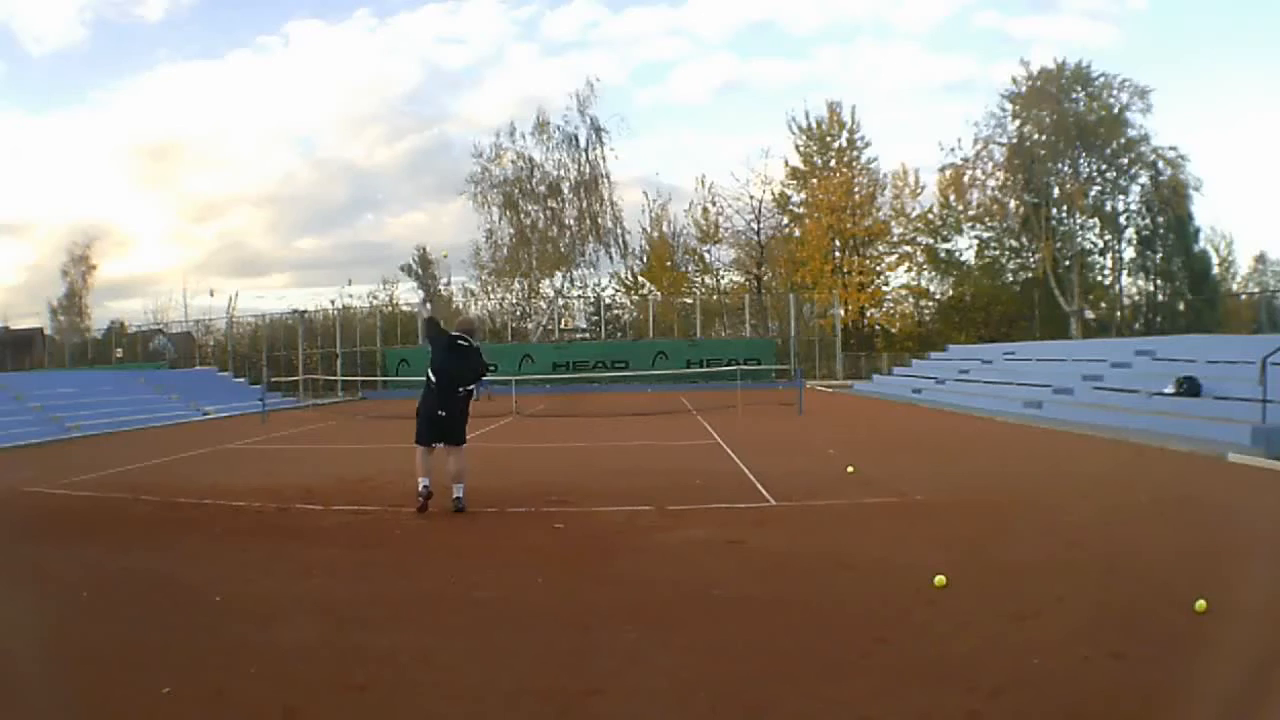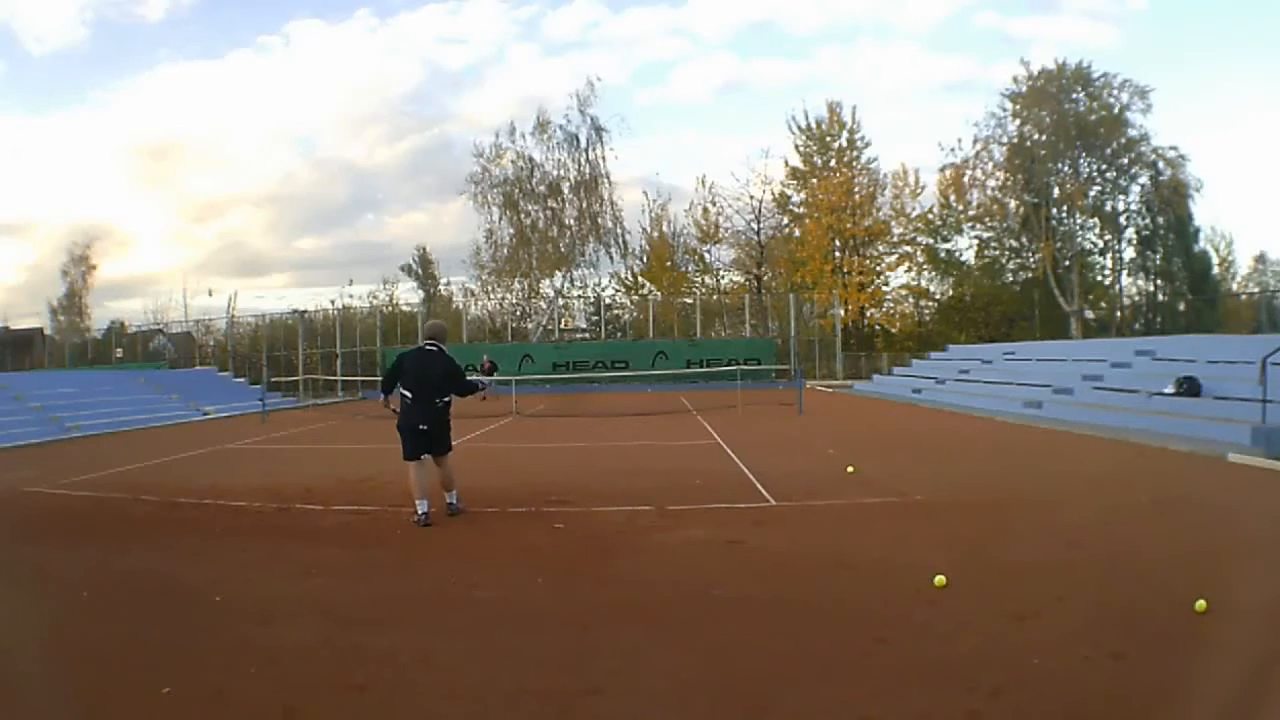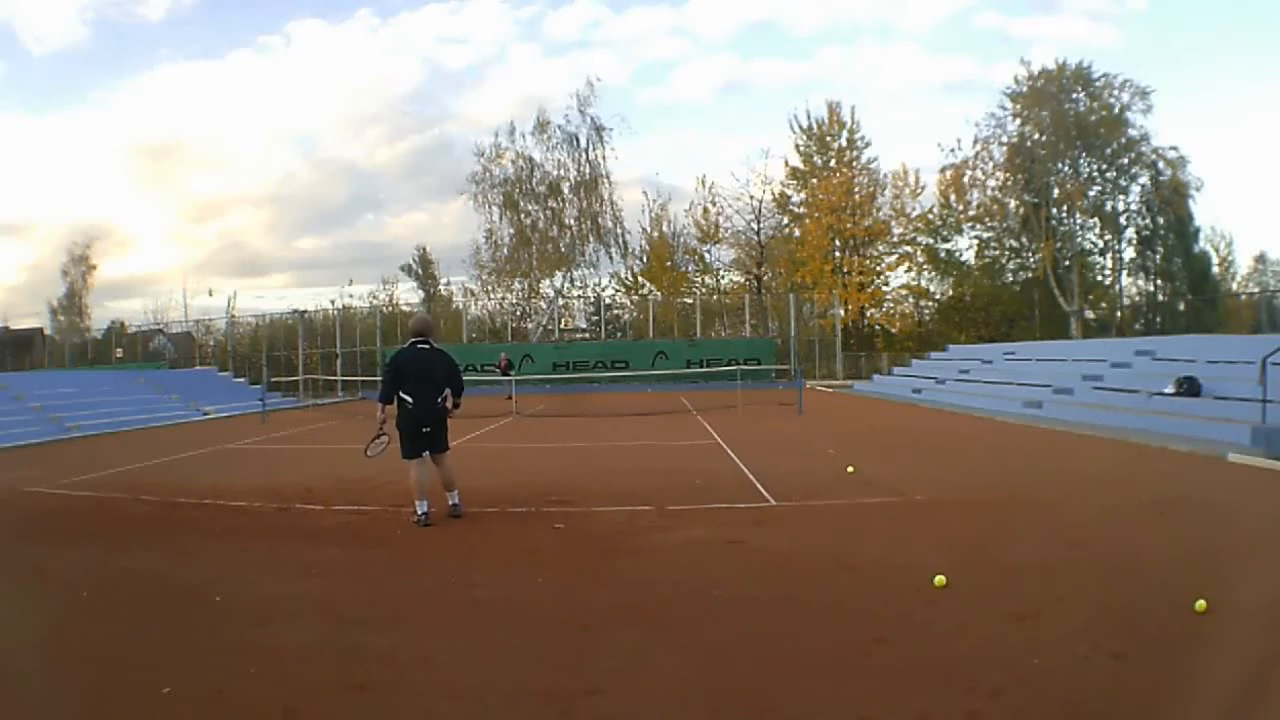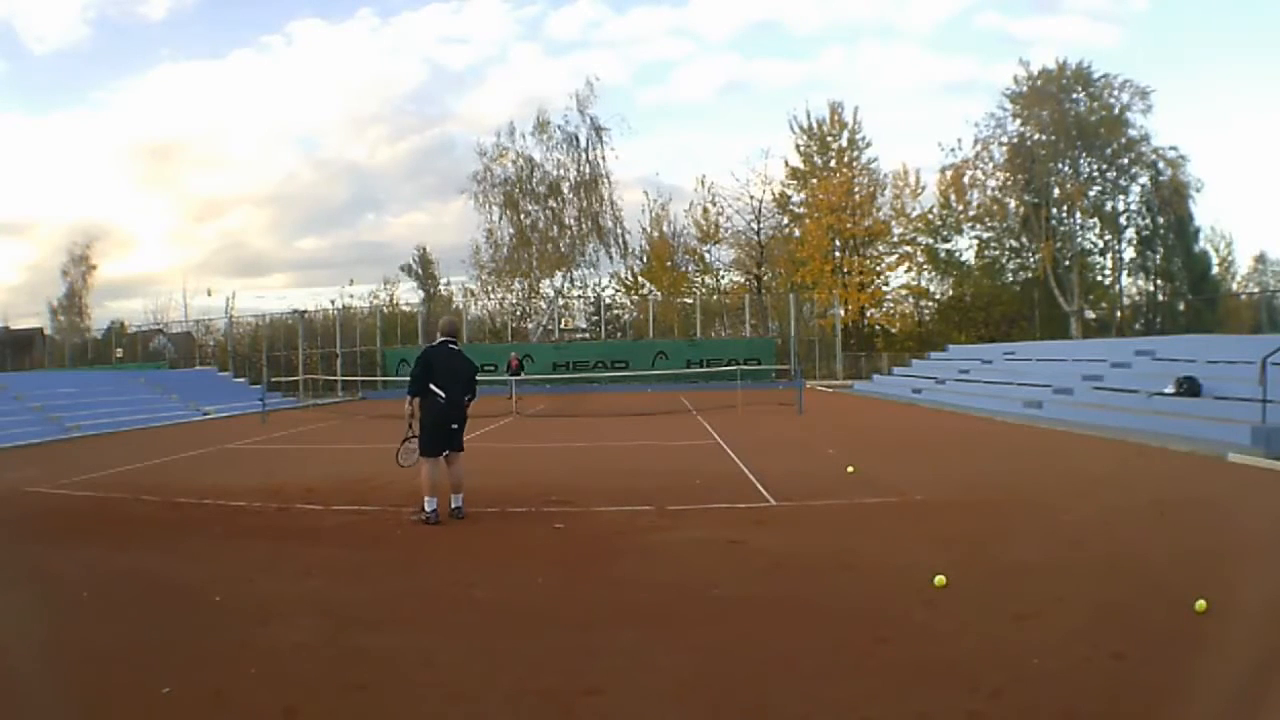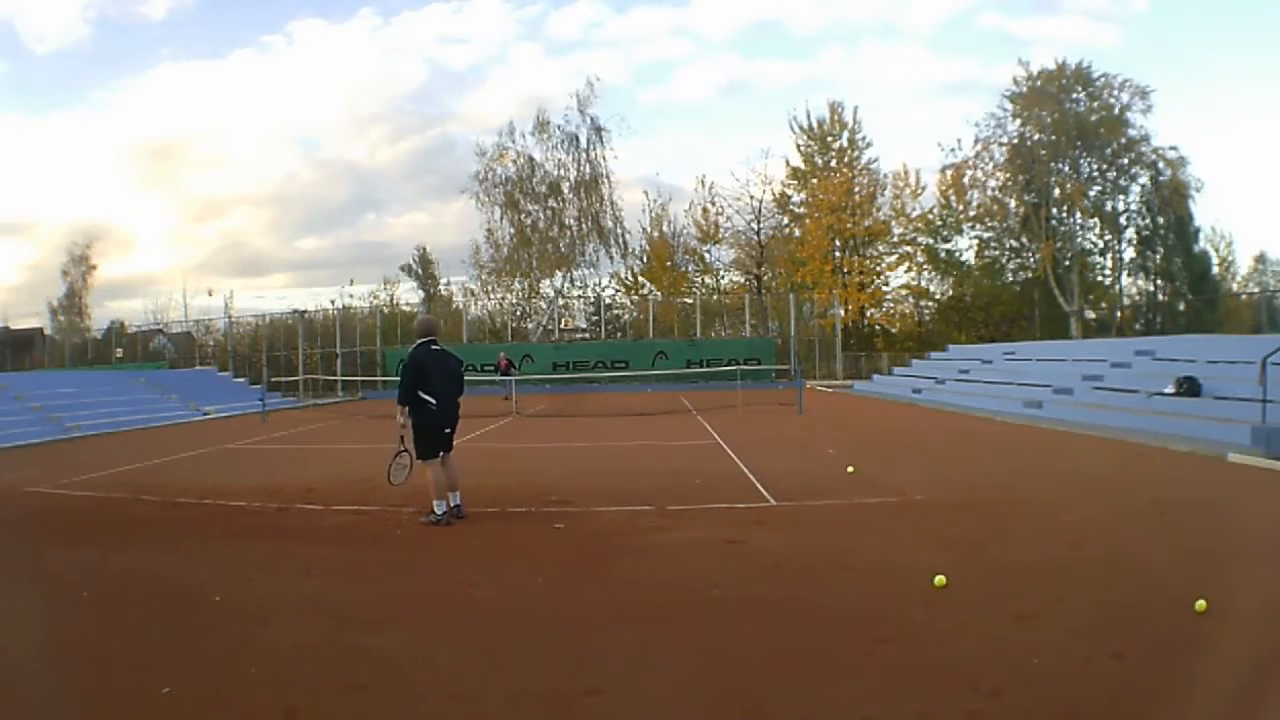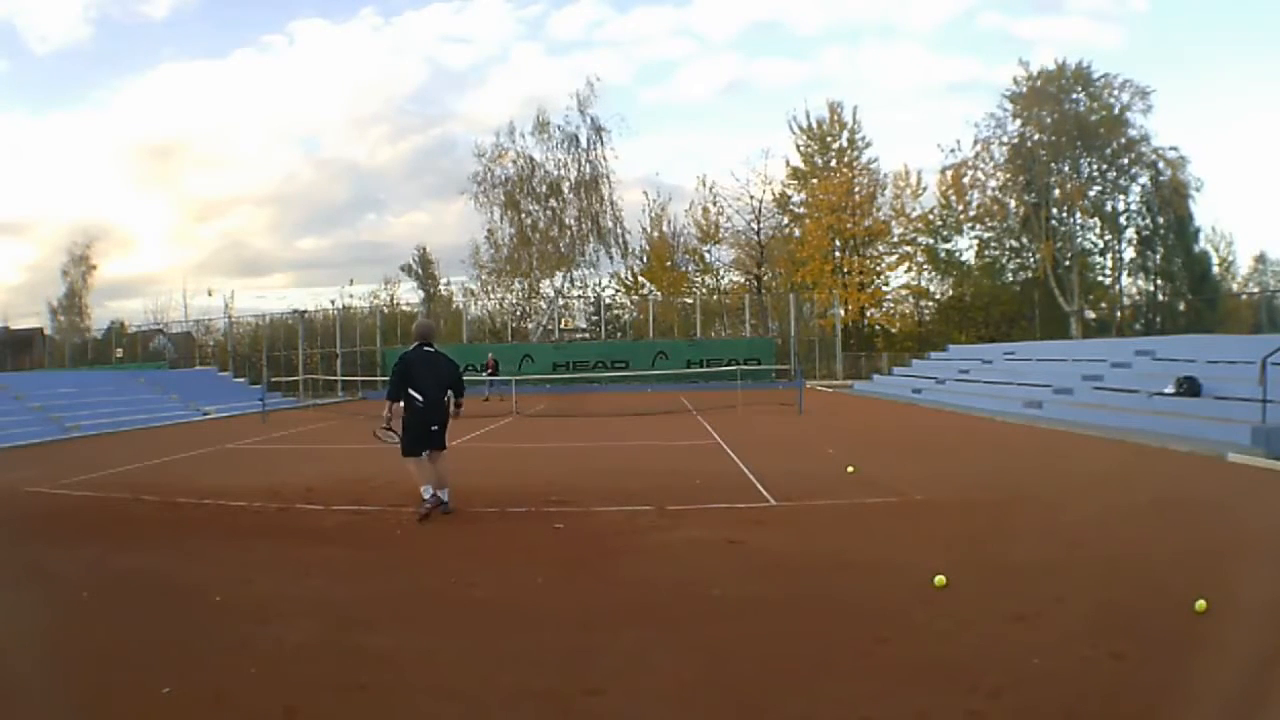
dt=0.7s
person 1, frame 1
left shoulder: (444, 342)
right shoulder: (475, 356)
left elbow: (432, 330)
right elbow: (481, 372)
left wrist: (429, 316)
left hip: (431, 406)
right hip: (457, 409)
left knee: (424, 448)
right knee: (455, 451)
left ankle: (424, 487)
right ankle: (458, 497)
person 1, frame 2
left shoulder: (406, 357)
right shoulder: (448, 362)
left elbow: (389, 379)
right elbow: (462, 388)
left wrist: (385, 397)
right wrist: (479, 386)
left hip: (410, 419)
right hip: (437, 419)
left knee: (415, 464)
right knee: (442, 460)
left ankle: (422, 512)
right ankle: (452, 503)
person 1, frame 3
left shoulder: (400, 357)
right shoulder: (443, 357)
left elbow: (388, 386)
right elbow: (457, 385)
left wrist: (382, 411)
right wrist: (454, 405)
left hip: (410, 418)
right hip: (436, 416)
left knee: (416, 463)
right knee: (442, 460)
left ankle: (422, 512)
right ankle: (455, 504)
person 1, frame 4
left shoulder: (430, 352)
right shoulder: (465, 361)
left elbow: (417, 380)
right elbow: (470, 391)
left wrist: (409, 404)
left hip: (434, 414)
right hip: (457, 414)
left knee: (429, 460)
right knee: (454, 460)
left ankle: (430, 510)
right ankle: (457, 507)
person 1, frame 5
left shoulder: (415, 356)
right shoulder: (450, 357)
left elbow: (406, 388)
right elbow: (459, 387)
left wrist: (402, 413)
left hip: (426, 417)
right hip: (449, 414)
left knee: (430, 463)
right knee: (447, 458)
left ankle: (440, 512)
right ankle: (456, 505)
person 1, frame 6
left shoulder: (407, 358)
right shoulder: (445, 360)
left elbow: (395, 386)
right elbow: (458, 386)
left wrist: (388, 409)
right wrist: (457, 406)
left hip: (416, 415)
right hip: (440, 414)
left knee: (413, 458)
right knee: (436, 457)
left ankle: (430, 497)
right ankle: (444, 500)
